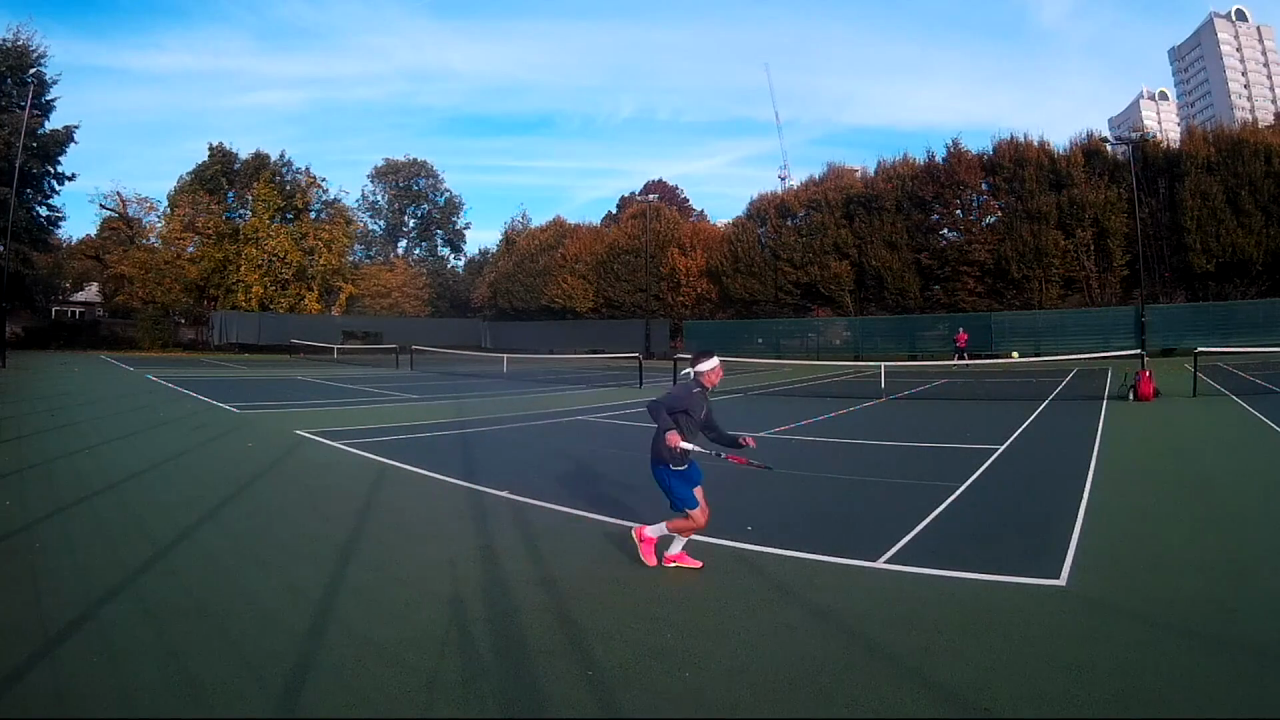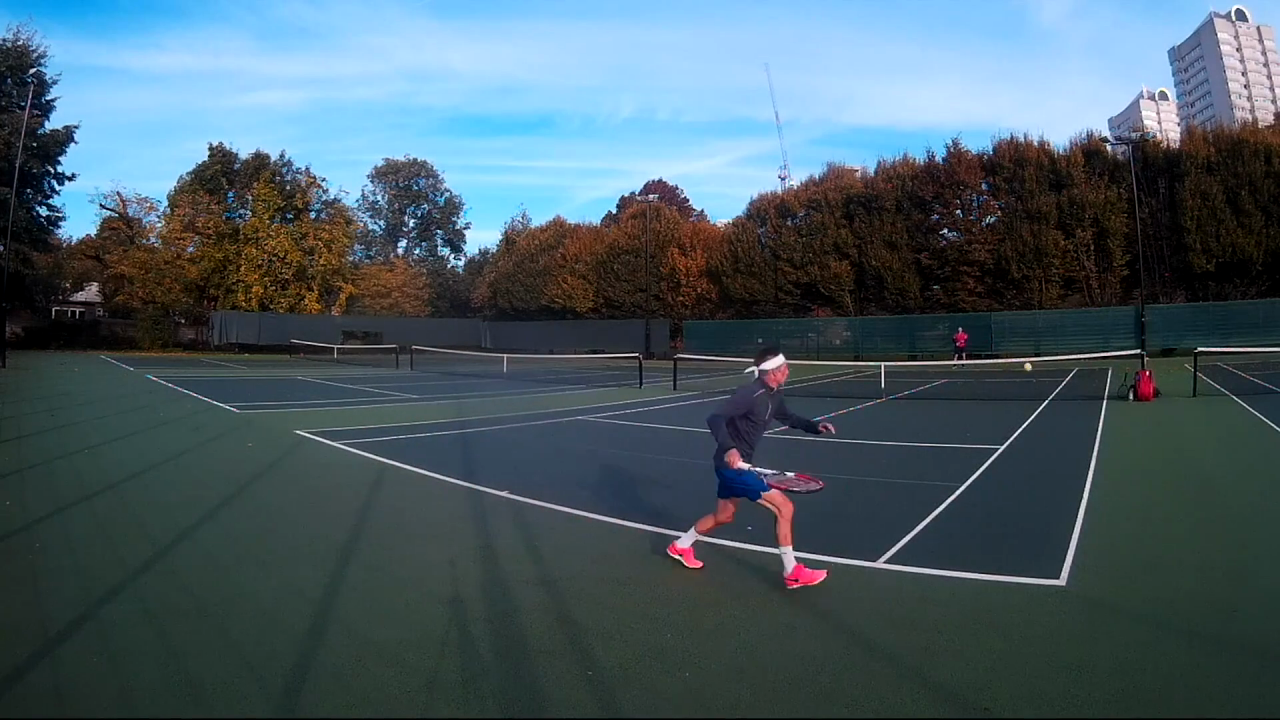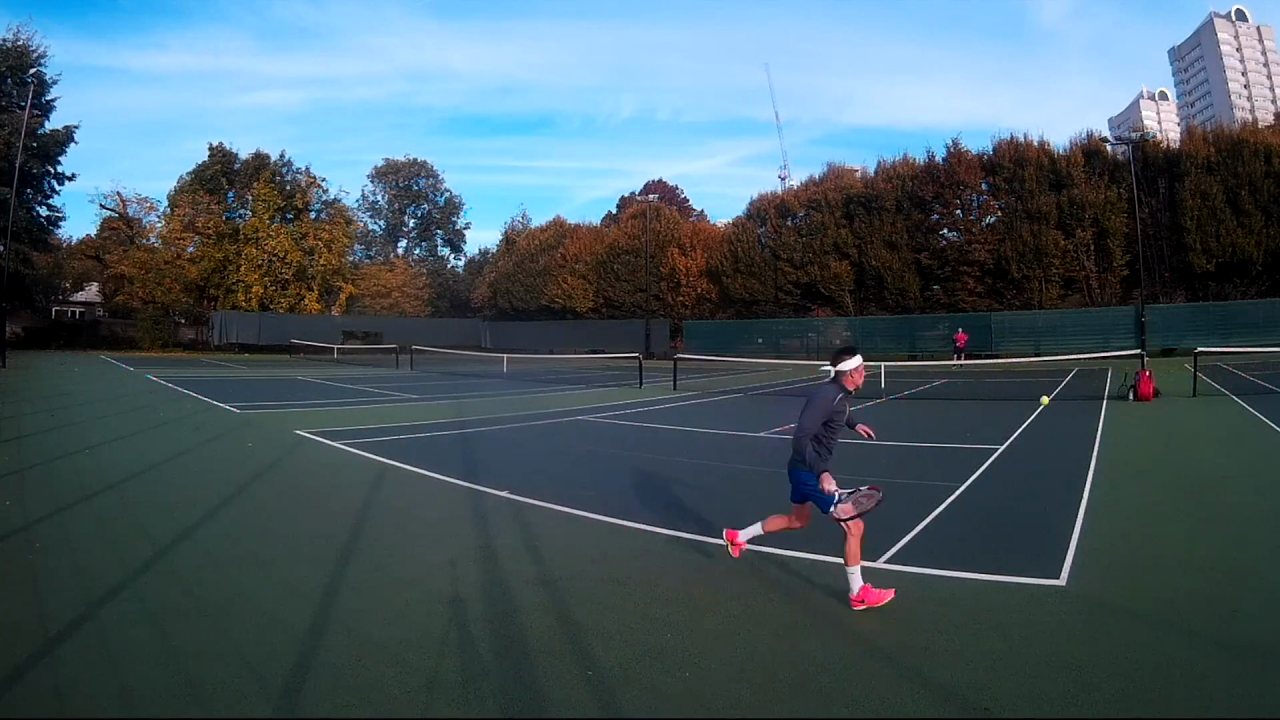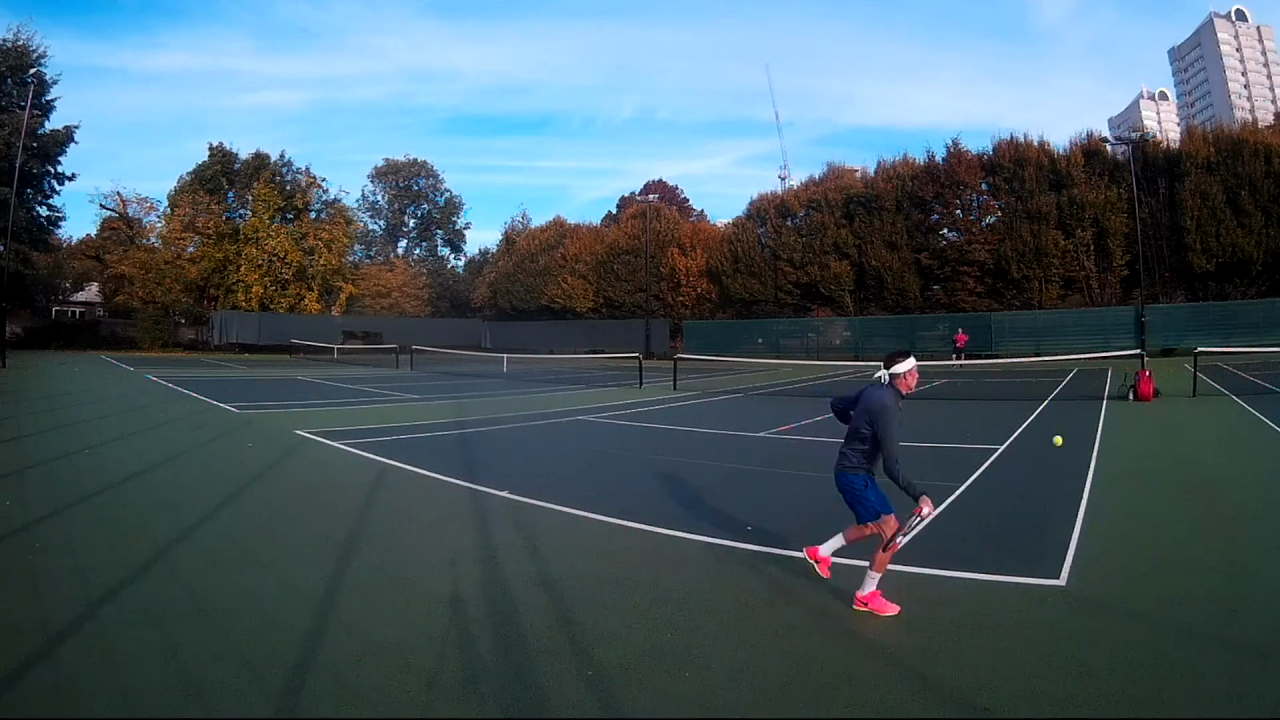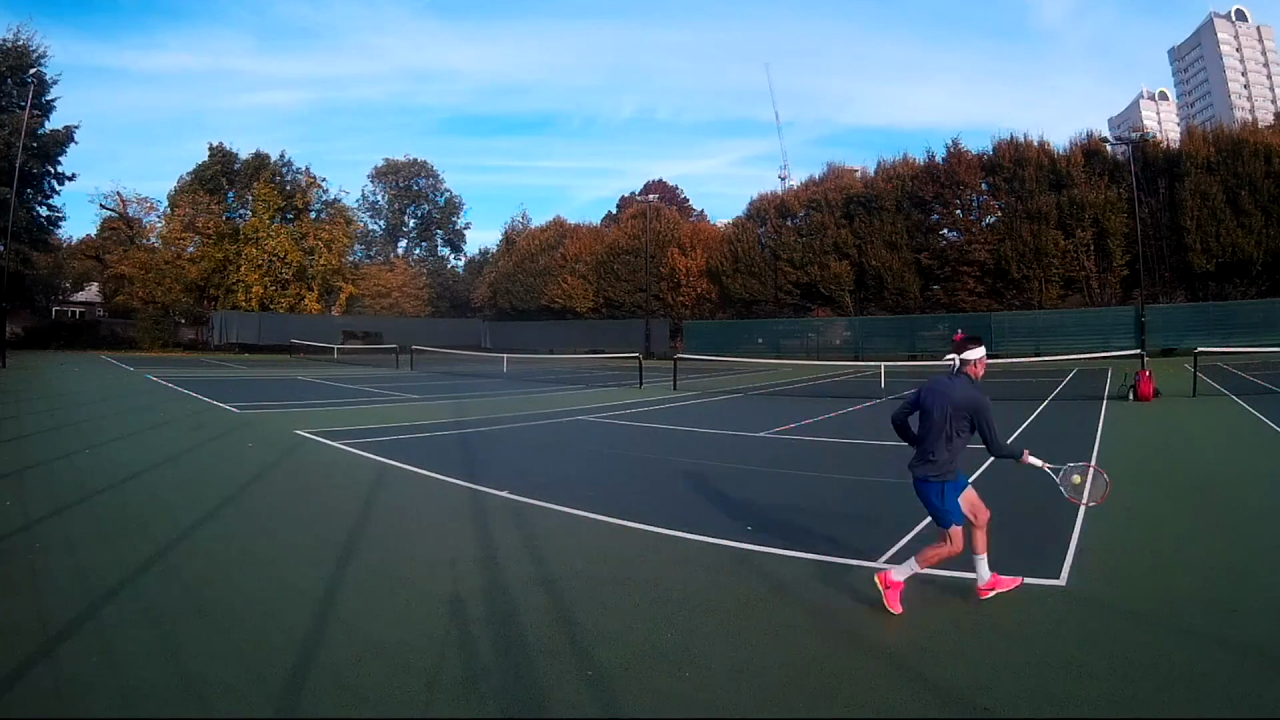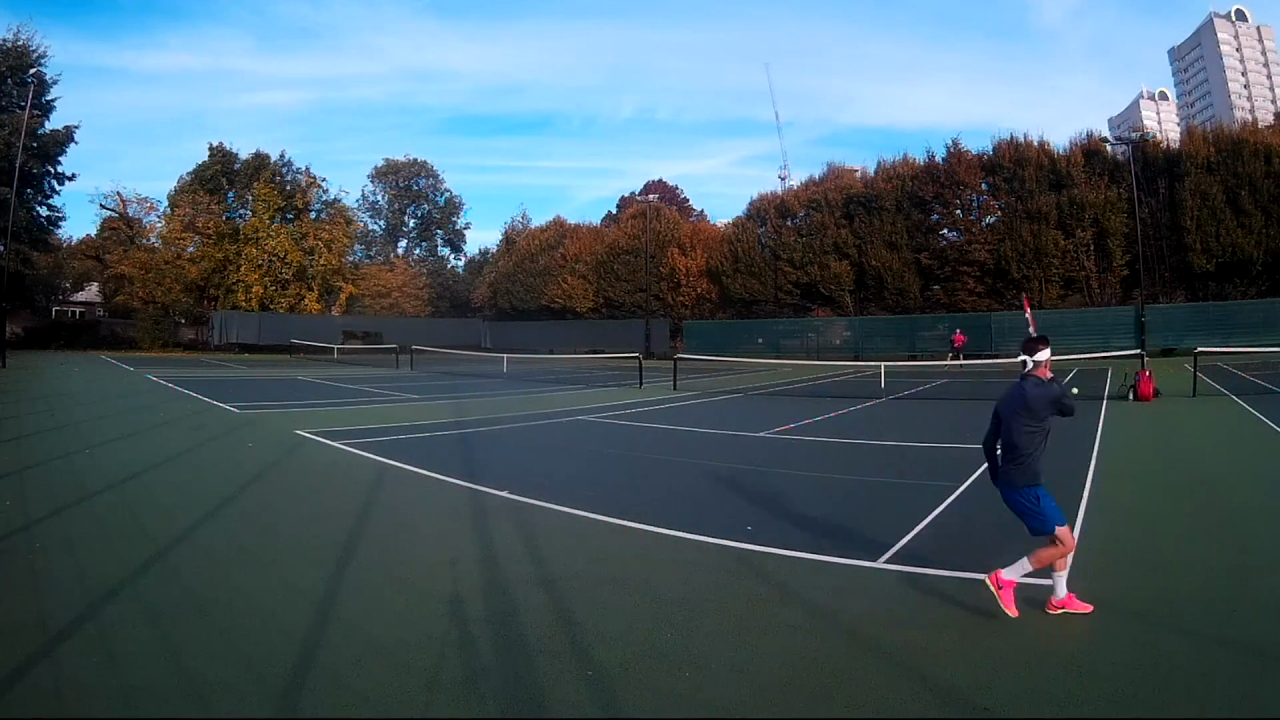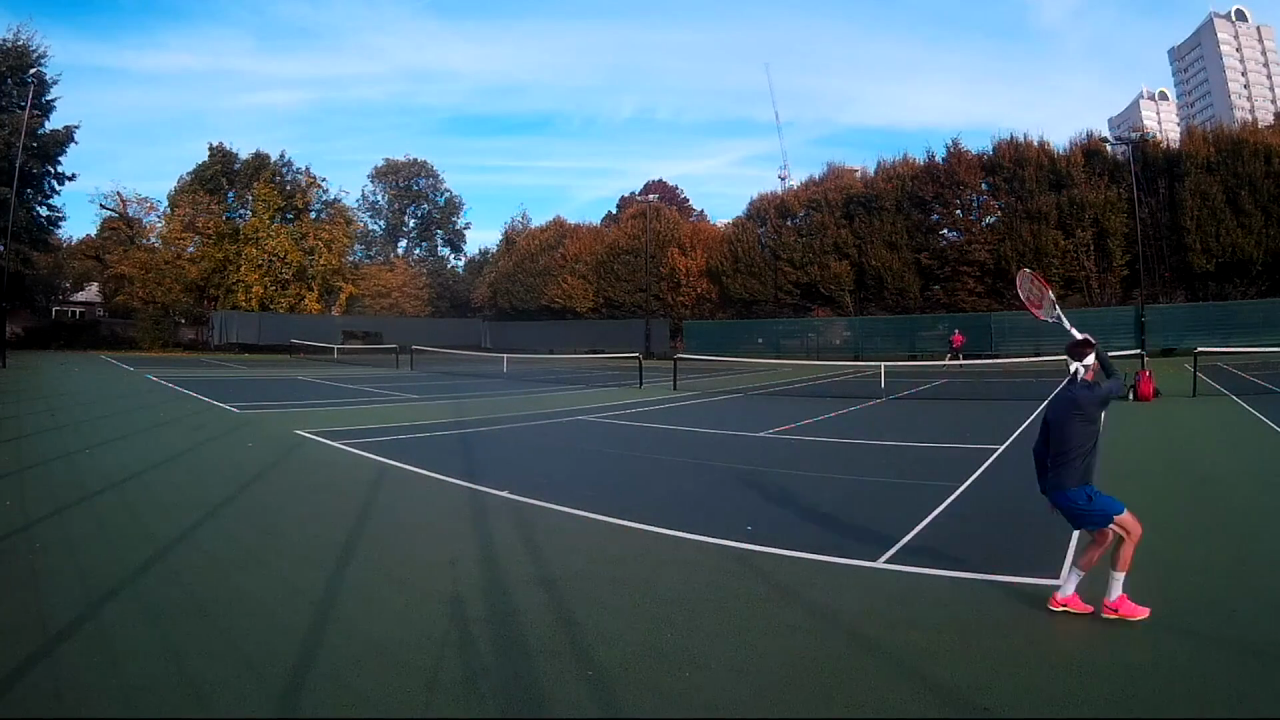
dt=0.1s
person 1, frame 1
left shoulder: (702, 397)
right shoulder: (686, 392)
left elbow: (714, 433)
right elbow: (654, 406)
left wrist: (738, 441)
right wrist: (668, 430)
left hip: (682, 463)
right hip: (667, 465)
left knee: (702, 514)
right knee: (698, 521)
left ankle: (673, 554)
right ankle: (647, 533)
person 1, frame 2
left shoulder: (772, 394)
right shoulder: (749, 394)
left elbow: (790, 418)
right elbow: (714, 419)
left wrist: (817, 427)
right wrist: (728, 448)
left hip: (740, 465)
right hip: (732, 466)
left knee: (724, 515)
right knee: (785, 509)
left ankle: (680, 547)
right ankle: (792, 572)
person 1, frame 3
left shoulder: (841, 394)
right shoulder: (827, 398)
right elbow: (801, 437)
left wrist: (854, 424)
right wrist: (823, 472)
left hip: (808, 470)
right hip: (807, 472)
left knee: (797, 520)
right knee: (855, 527)
left ankle: (738, 536)
right ankle: (858, 592)
person 1, frame 4
left shoulder: (872, 391)
right shoulder: (887, 407)
left elbow: (838, 406)
right elbow: (891, 465)
right wrist: (918, 496)
left hip: (855, 473)
right hip: (854, 476)
left knee: (877, 526)
right knee: (890, 533)
left ankle: (821, 552)
right ankle: (866, 595)
person 1, frame 5
left shoulder: (934, 385)
right shoulder: (975, 398)
left elbow: (897, 418)
right elbow: (995, 447)
left wrist: (916, 441)
right wrist: (1020, 454)
left hip: (945, 473)
right hip: (936, 478)
left knee: (982, 517)
right knee: (954, 545)
left ankle: (986, 581)
right ankle: (893, 579)
person 1, frame 6
left shoulder: (1008, 395)
right shoulder: (1047, 393)
left elbow: (989, 444)
right elbow: (1070, 409)
left wrist: (999, 479)
left hip: (1011, 483)
right hip: (1025, 488)
left knee: (1062, 537)
right knee: (1064, 545)
left ankle: (1060, 598)
right ankle: (1004, 578)
person 1, frame 7
left shoulder: (1056, 401)
right shoulder: (1093, 395)
left elbow: (1040, 451)
right elbow: (1117, 381)
left wrist: (1047, 489)
right wrist: (1094, 348)
left hip: (1057, 488)
right hip: (1075, 490)
left knee: (1103, 538)
right knee: (1133, 530)
left ankle: (1064, 596)
right ankle: (1114, 601)
